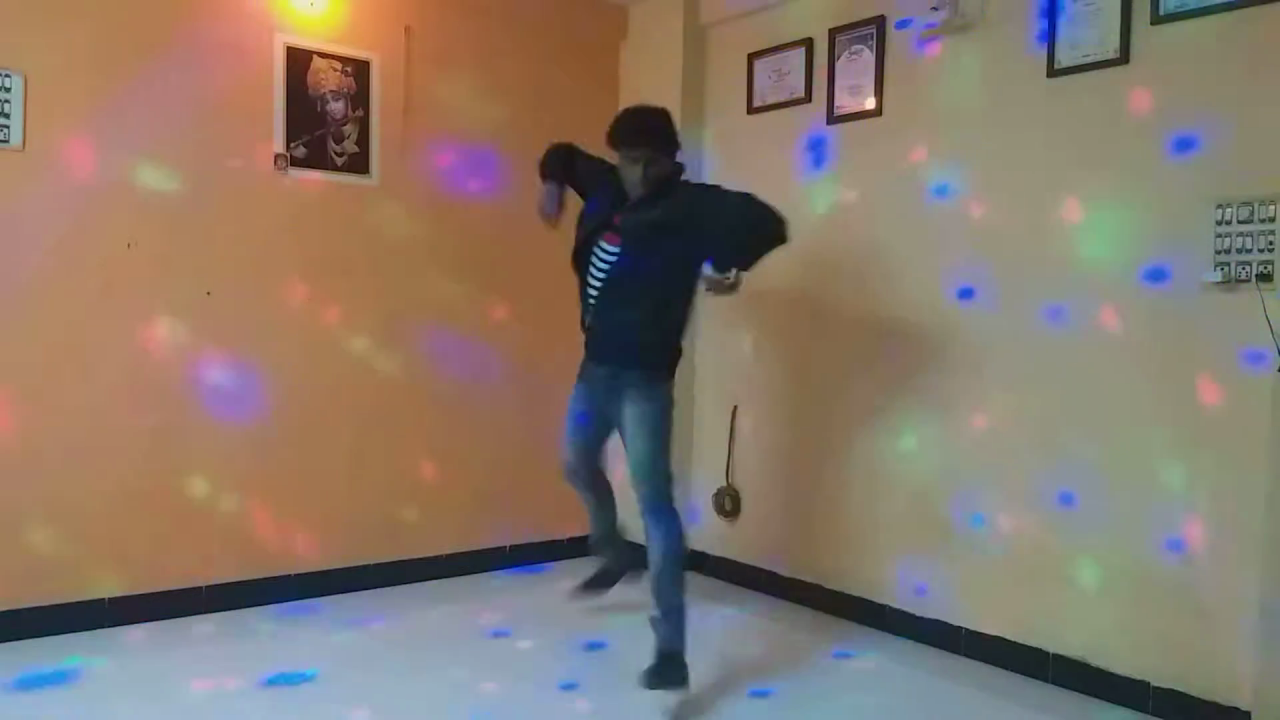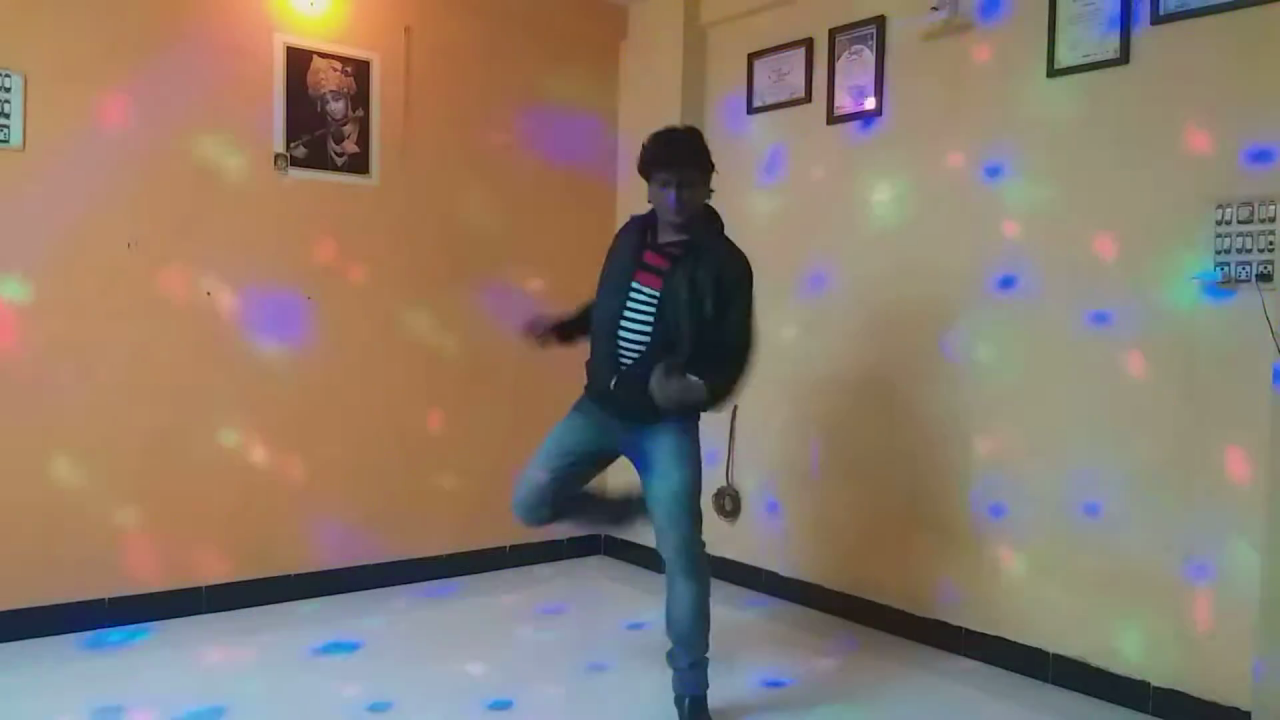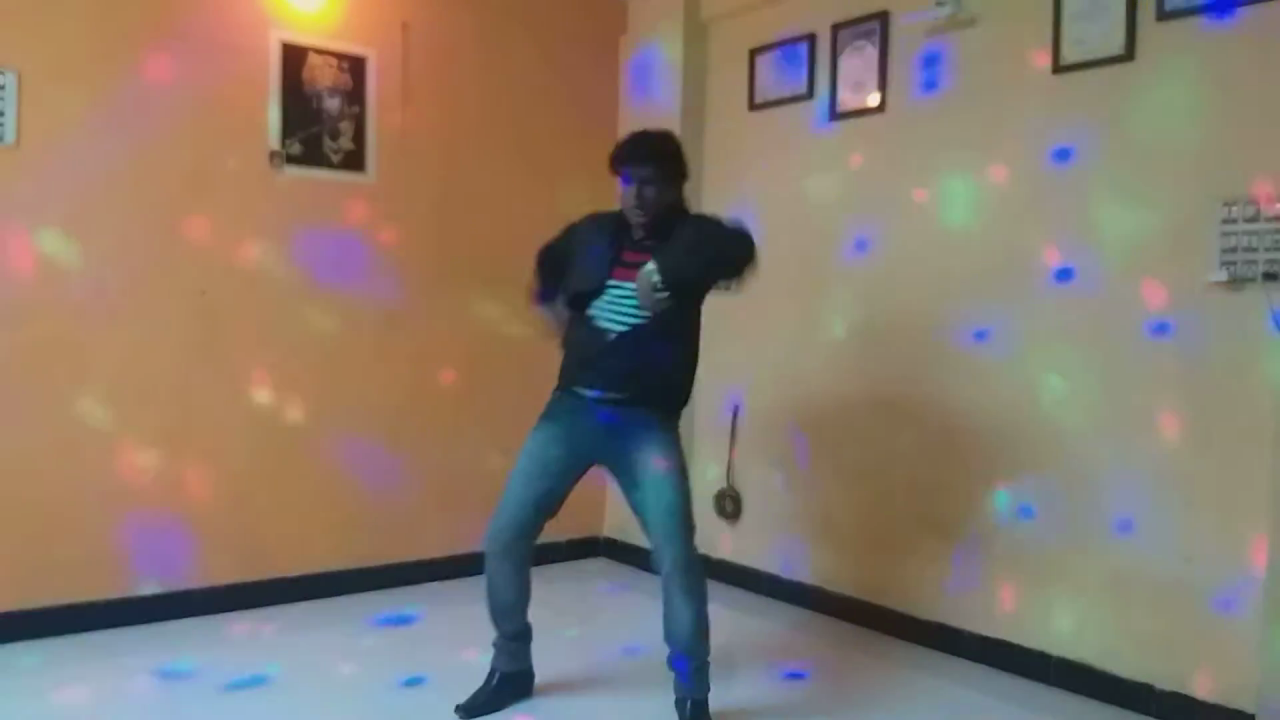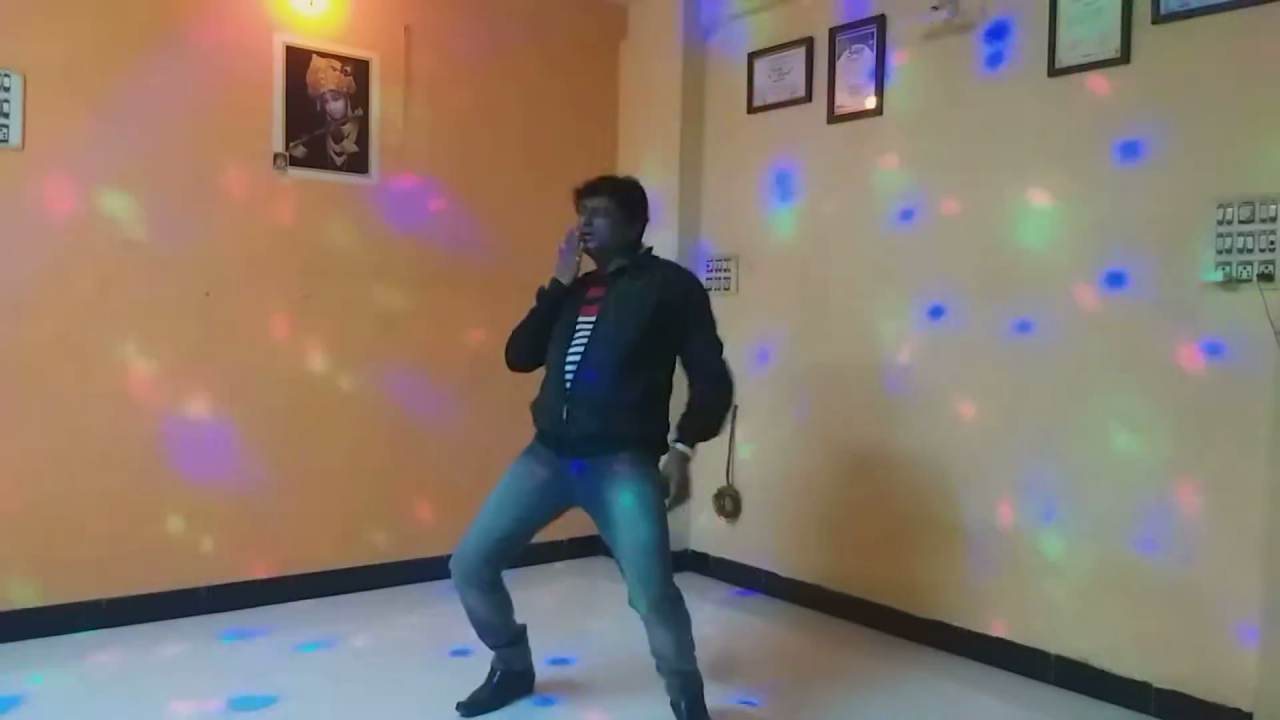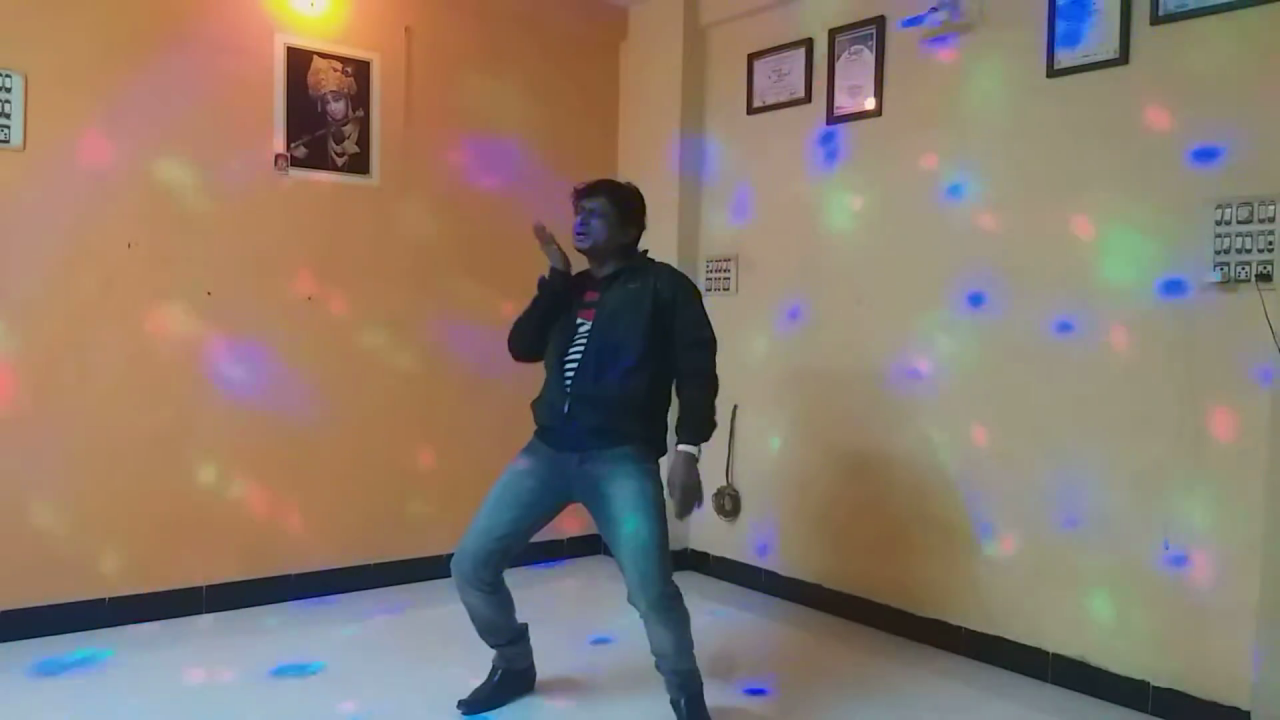
dt=0.3s
person 1, frame 1
left shoulder: (689, 205)
right shoulder: (607, 188)
left elbow: (766, 224)
right elbow: (563, 156)
left wrist: (724, 266)
right wrist: (551, 182)
left hip: (642, 375)
right hip: (595, 365)
left knee: (651, 494)
right knee: (579, 466)
left ankle: (670, 645)
right ankle: (616, 556)
person 1, frame 2
left shoulder: (724, 264)
right shoulder: (632, 235)
left elbow: (729, 360)
left wrist: (696, 386)
right wrist: (560, 328)
left hip: (667, 421)
right hip: (599, 406)
left knee: (681, 551)
right knee: (532, 504)
right ankle: (631, 507)
person 1, frame 3
left shoulder: (698, 239)
right shoulder: (595, 233)
left elbow: (738, 251)
right elbow: (550, 259)
left wrist: (668, 271)
right wrist: (555, 299)
left hip: (645, 421)
right hip: (571, 409)
left knee: (676, 557)
right knee: (504, 537)
right ankle: (511, 668)
person 1, frame 4
left shoulder: (669, 285)
right shoulder: (574, 292)
left elbow: (710, 375)
right elbow: (519, 357)
left wrist: (683, 448)
right wrist: (556, 287)
left hip: (622, 462)
right hip: (548, 454)
left knee: (651, 591)
right knee: (469, 565)
right ankle: (513, 668)
person 1, frame 5
left shoulder: (663, 287)
right shoulder: (571, 291)
left elbow: (697, 371)
right elbow: (522, 345)
left wrist: (686, 449)
right wrist: (555, 276)
left hip: (621, 458)
right hip: (548, 452)
left knee: (651, 587)
right knee: (471, 564)
right ankle: (514, 665)
